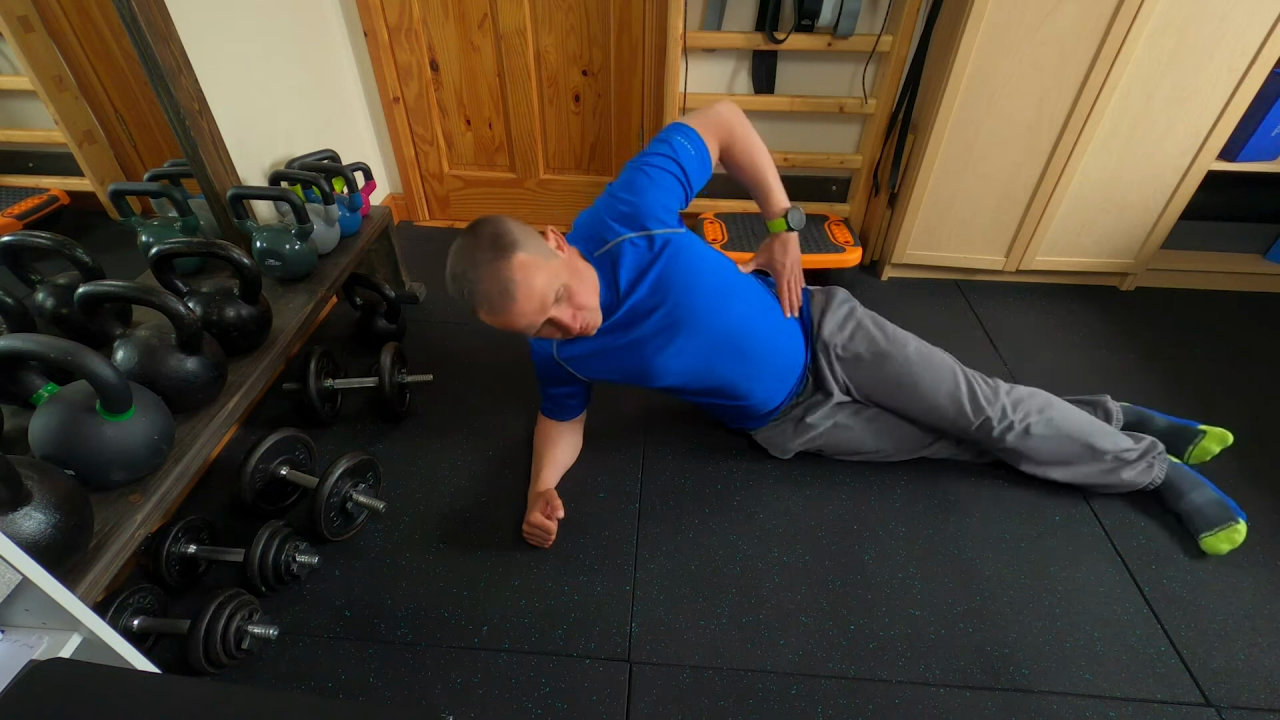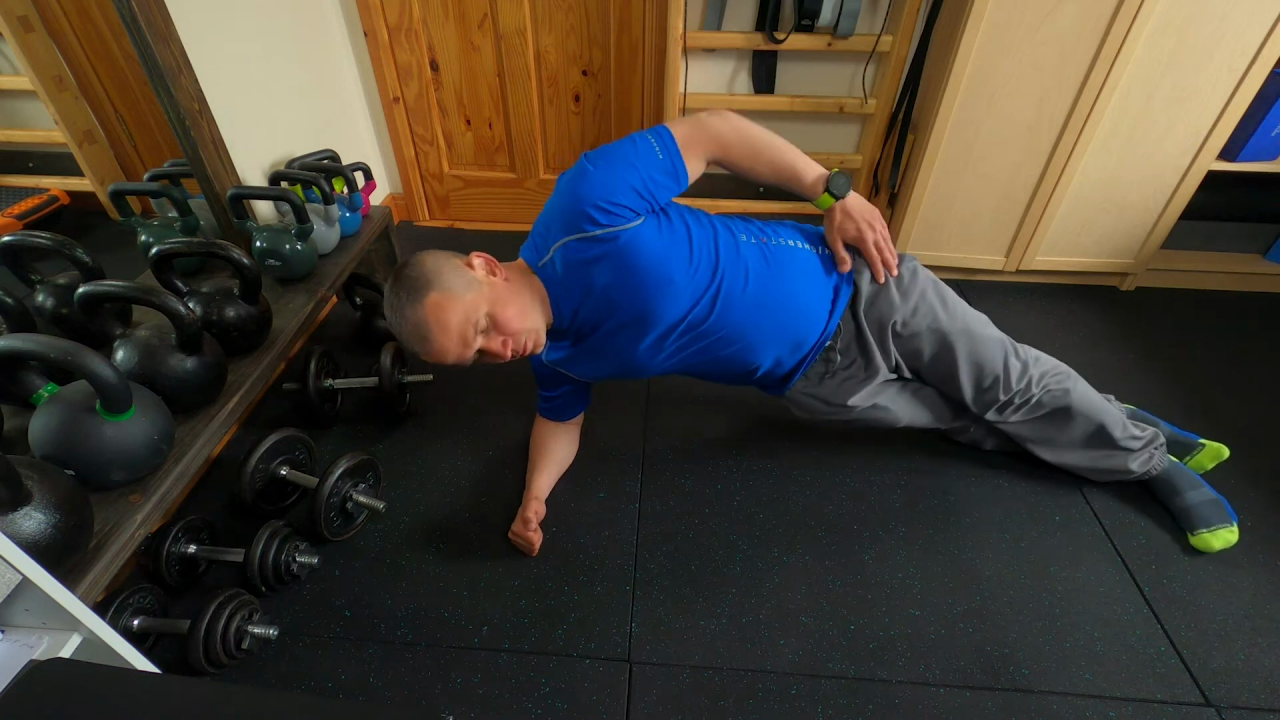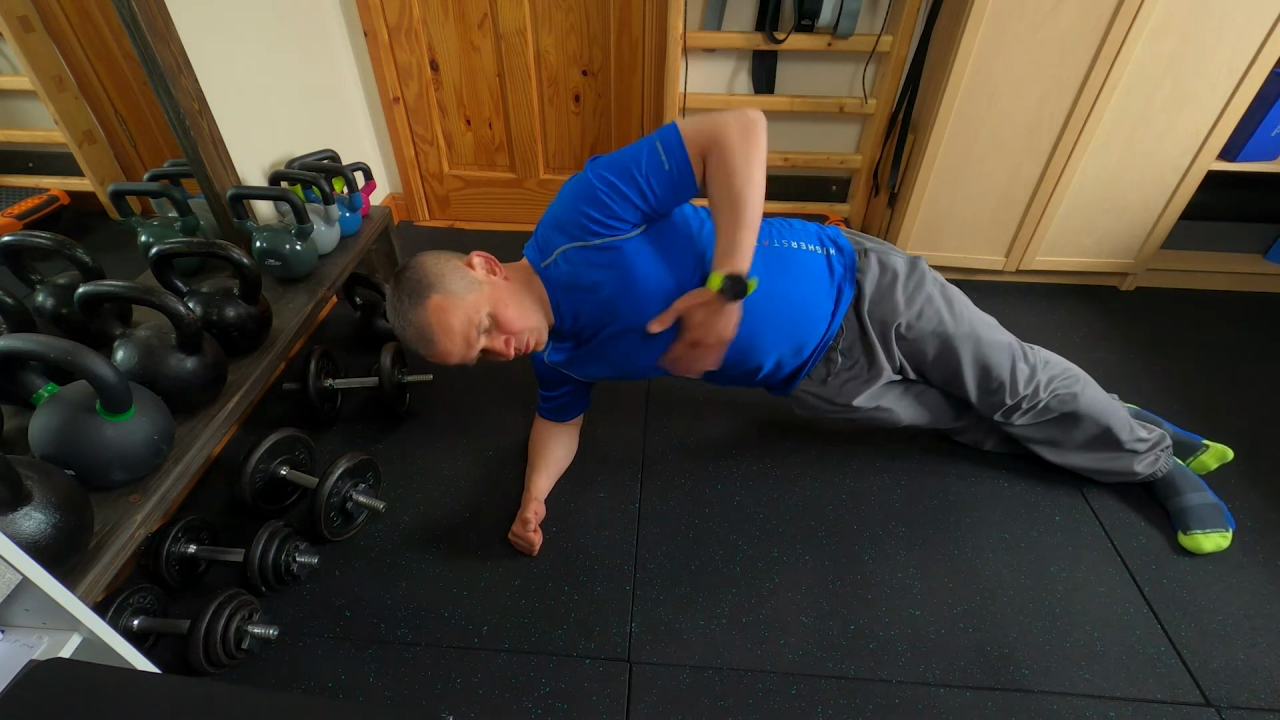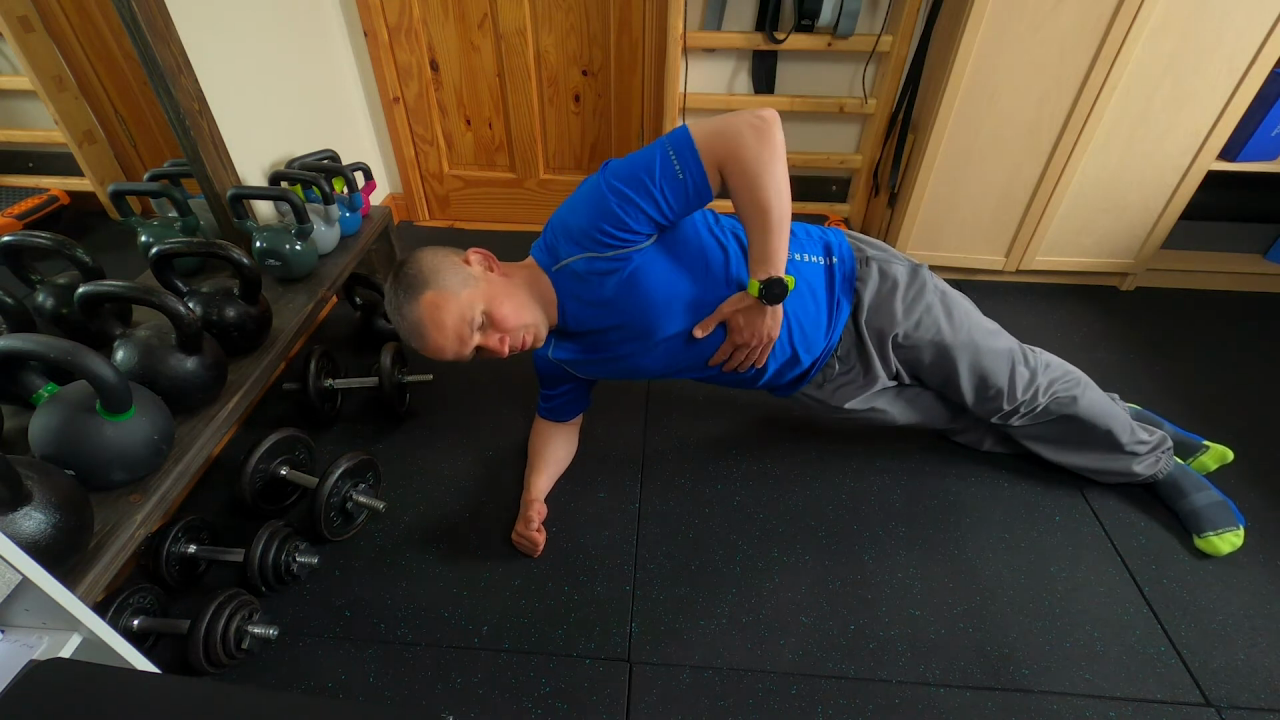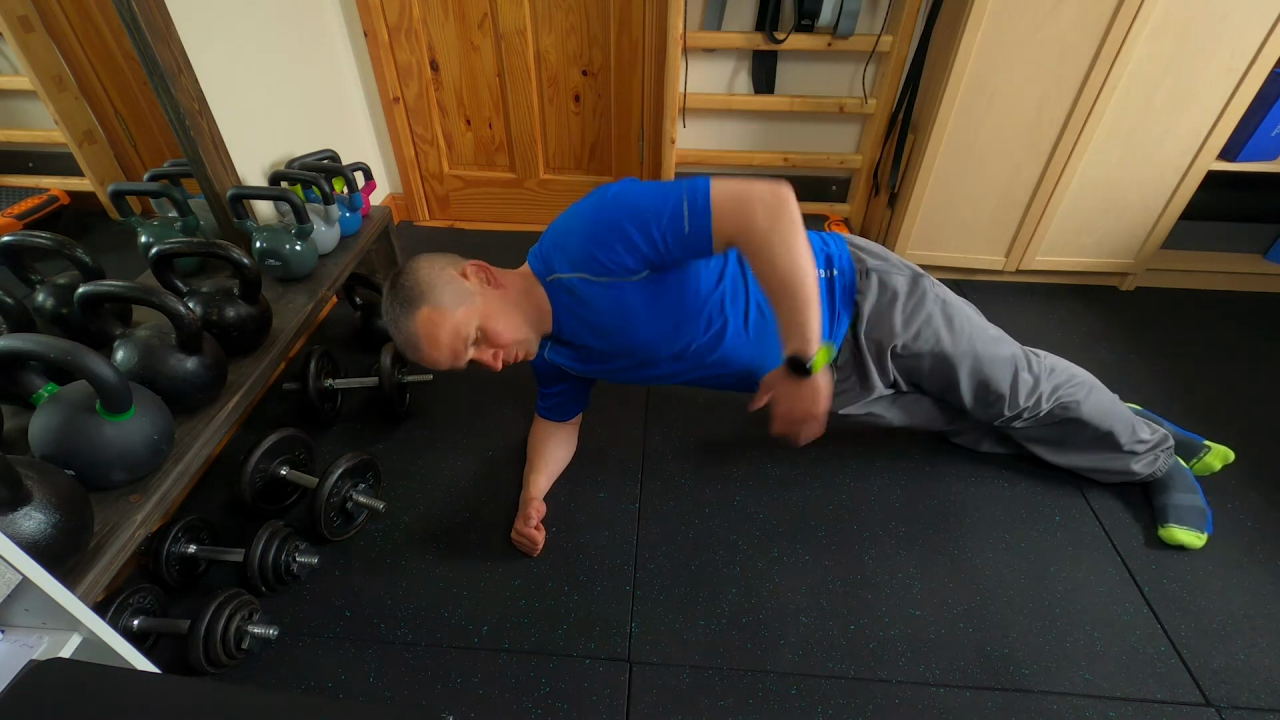
dt=1s
person 1, frame 1
left shoulder: (630, 213)
right shoulder: (557, 349)
left elbow: (722, 119)
right elbow: (561, 418)
left wrist: (784, 228)
right wrist: (542, 488)
left hip: (818, 333)
right hip: (785, 423)
left knee: (986, 408)
right knee: (966, 446)
left ankle: (1148, 462)
right ankle: (1113, 426)
person 1, frame 2
left shoulder: (585, 203)
right shoulder: (556, 351)
left elbow: (710, 131)
right elbow: (559, 418)
left wrist: (836, 194)
right wrist: (533, 496)
left hip: (855, 291)
right hip: (817, 378)
left knee: (1010, 382)
right knee: (970, 422)
left ankle: (1144, 445)
right ankle: (1135, 456)
person 1, frame 3
left shoulder: (588, 211)
right shoulder: (557, 349)
left elbow: (738, 128)
right elbow: (559, 418)
left wrist: (727, 288)
right wrist: (534, 495)
left hip: (857, 292)
right hip: (820, 379)
left knee: (1017, 385)
right knee: (973, 423)
left ankle: (1152, 449)
right ankle: (1123, 446)
person 1, frame 4
left shoulder: (595, 223)
right shoulder: (556, 348)
left elbow: (753, 131)
right elbow: (559, 419)
left wrist: (768, 292)
right wrist: (533, 496)
left hip: (854, 293)
right hip: (824, 377)
left knee: (1017, 387)
right knee: (975, 426)
left ankle: (1154, 453)
right ankle: (1144, 456)
person 1, frame 5
left shoulder: (591, 235)
right shoulder: (555, 343)
left elbow: (771, 208)
right elbow: (558, 419)
left wrist: (803, 369)
right wrist: (533, 496)
left hip: (859, 299)
right hip: (837, 375)
left knee: (1016, 386)
right knee: (976, 423)
left ankle: (1152, 446)
right ankle: (1133, 449)
